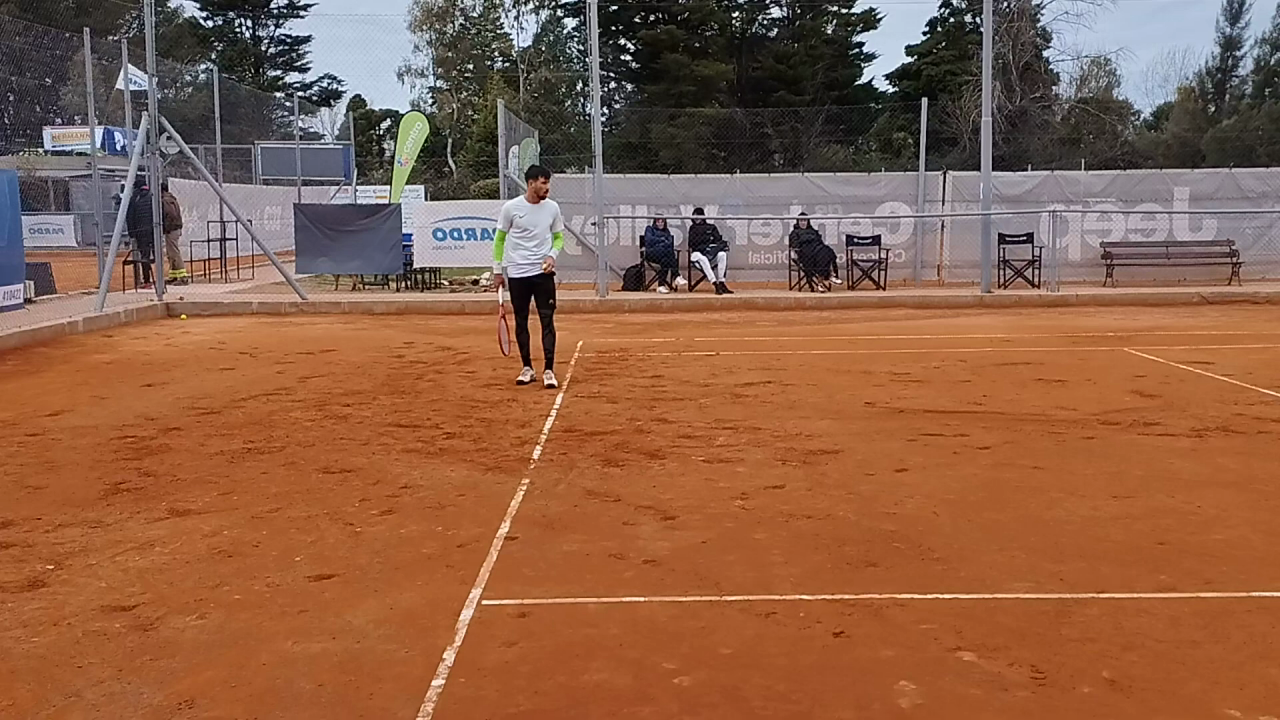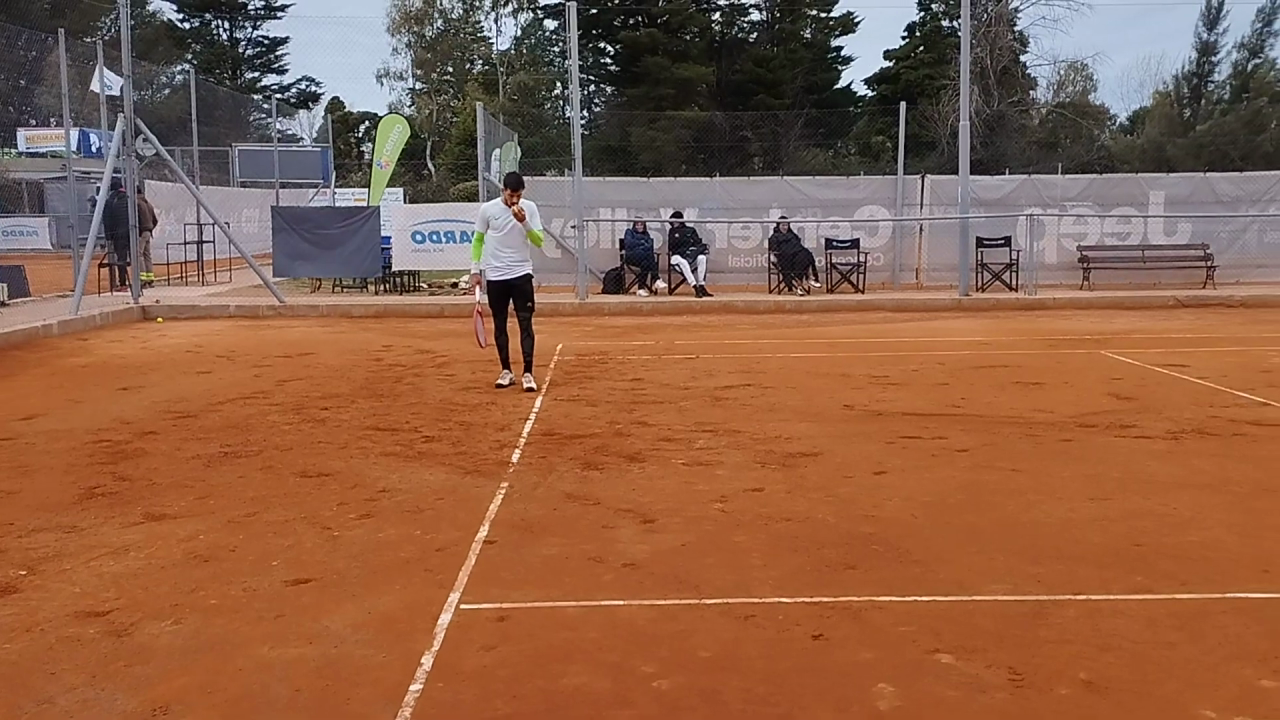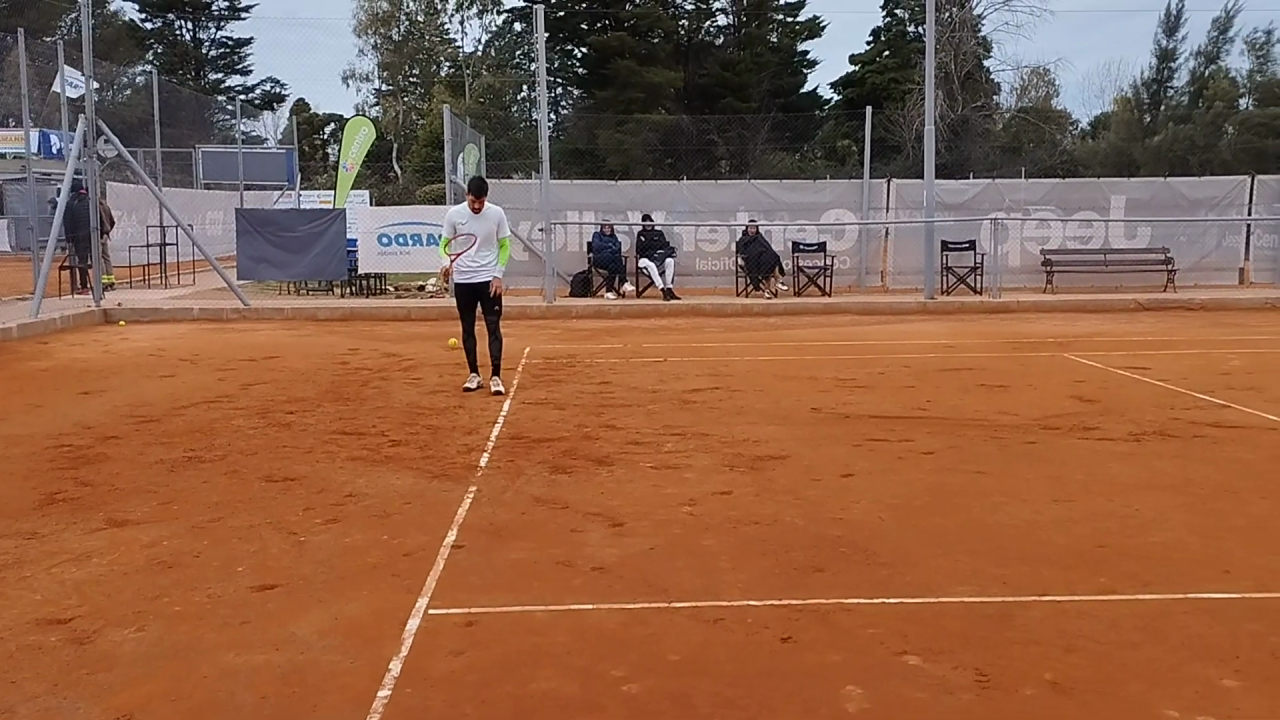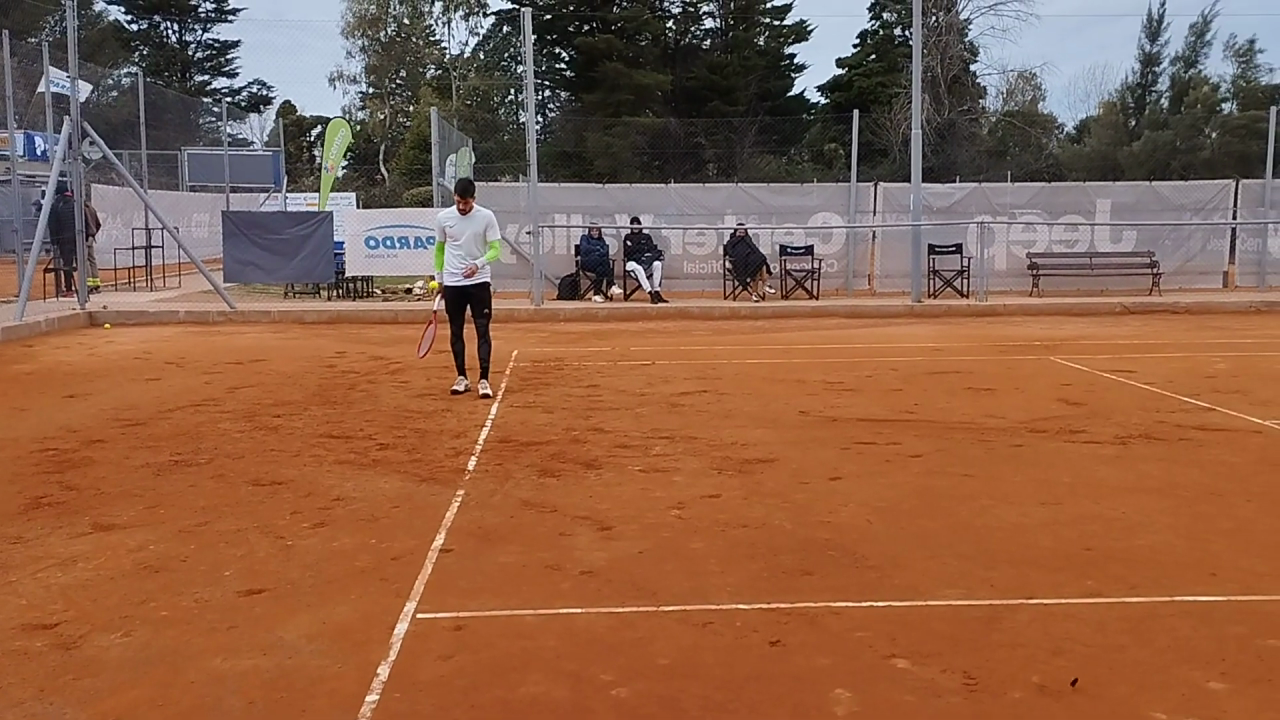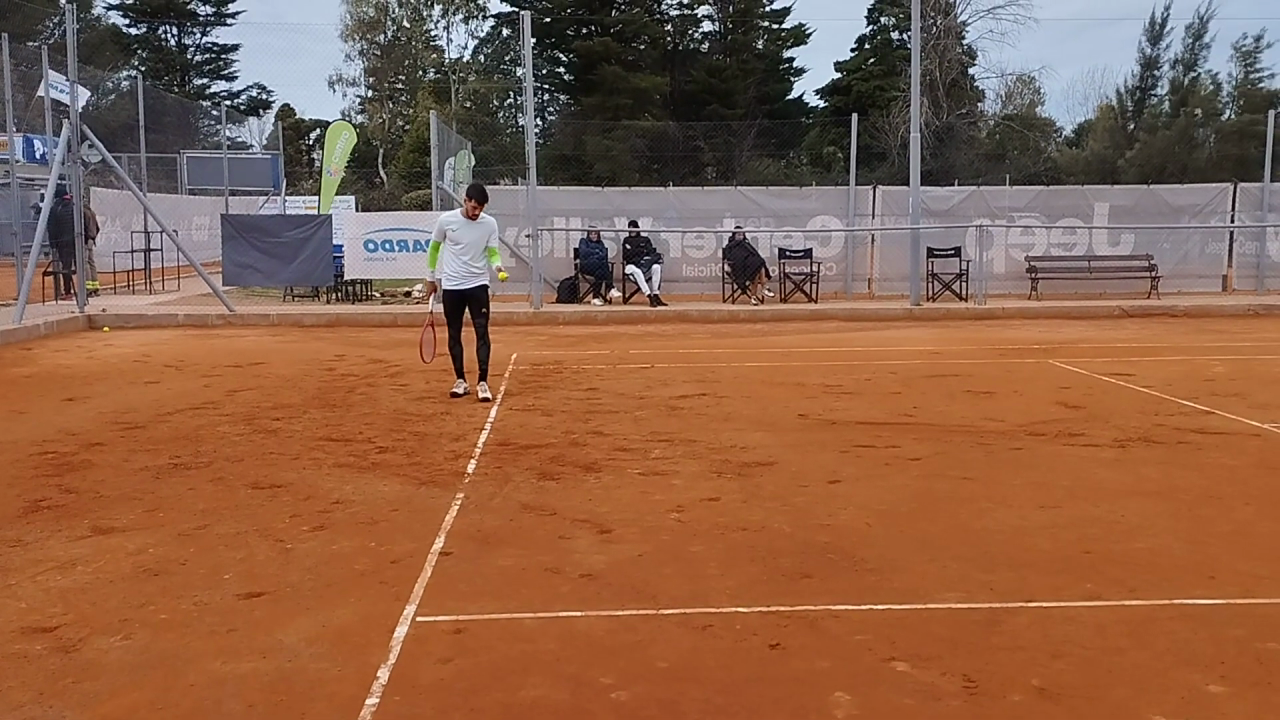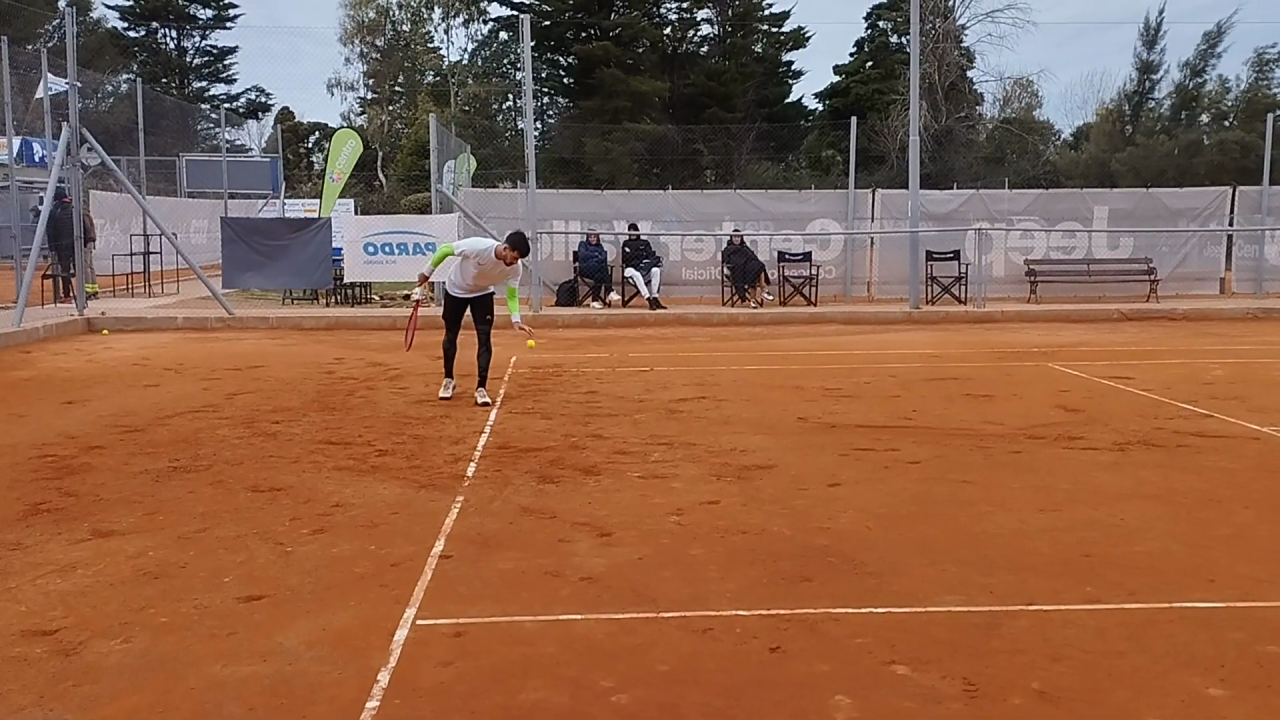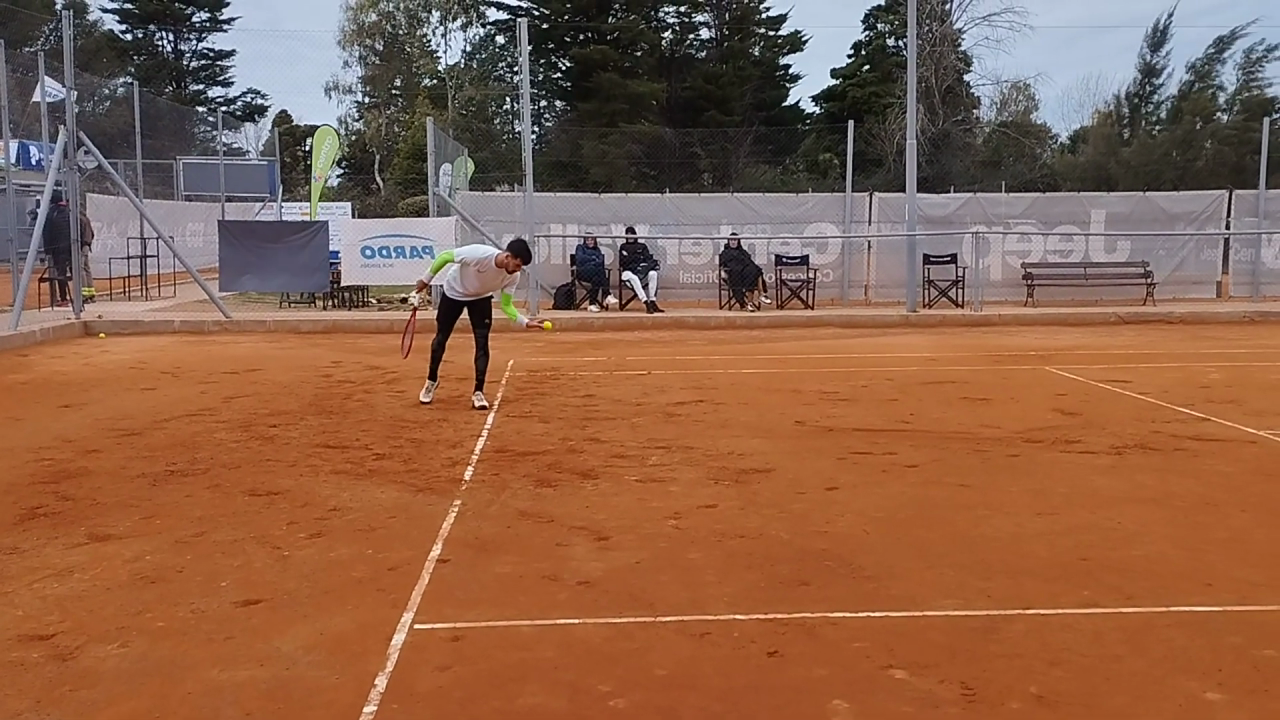
dt=0.7s
person 1, frame 1
left shoulder: (552, 208)
right shoulder: (511, 207)
left elbow: (559, 237)
right elbow: (500, 239)
left wrist: (552, 255)
right wrist: (497, 270)
left hip: (543, 273)
right hip: (517, 273)
left knee: (547, 320)
right knee: (521, 321)
left ankle: (549, 370)
right ankle: (527, 368)
person 1, frame 2
left shoulder: (529, 208)
right shoulder: (487, 209)
left elbow: (539, 241)
right elbow: (478, 240)
left wrist: (524, 222)
right wrist: (475, 270)
left hip: (521, 274)
right hip: (495, 276)
left knee: (525, 323)
right knee: (499, 324)
left ankle: (527, 373)
right ankle: (506, 371)
person 1, frame 3
left shoulder: (497, 213)
right shoulder: (454, 214)
left elbow: (504, 246)
right elbow: (445, 244)
left wrist: (498, 275)
right wrist: (447, 262)
left hip: (489, 280)
right hip: (463, 280)
left knee: (493, 327)
right knee: (467, 328)
left ankle: (495, 376)
right ankle: (474, 374)
person 1, frame 4
left shoulder: (487, 217)
right shoulder: (443, 218)
left elbow: (494, 250)
right elbow: (439, 248)
left wrist: (478, 265)
right wrist: (439, 278)
left hip: (479, 282)
right hip: (452, 283)
left knee: (482, 330)
right knee: (456, 331)
left ankle: (484, 379)
right ankle: (462, 377)
person 1, frame 5
left shoulder: (490, 224)
right shoulder: (446, 220)
left elbow: (493, 254)
right elbow: (434, 247)
left wrist: (498, 267)
right wrist: (431, 277)
left hip: (477, 285)
right hip: (451, 286)
left knee: (482, 332)
right knee: (454, 334)
left ankle: (482, 382)
right ankle: (461, 380)
person 1, frame 6
left shoulder: (515, 268)
right shoulder: (477, 246)
left elbow: (512, 296)
right elbow: (445, 249)
left wrist: (516, 320)
right wrist: (427, 273)
left hip: (483, 294)
right hip: (455, 290)
left knee: (484, 338)
right knee: (451, 336)
left ankle: (481, 388)
right ankle: (449, 379)
person 1, frame 7
left shoulder: (513, 276)
right shoulder: (477, 253)
left elbow: (506, 305)
right elbow: (444, 256)
left wrist: (525, 322)
right wrist: (426, 280)
left hip: (481, 298)
right hip: (453, 292)
left knee: (482, 341)
right knee: (441, 337)
left ankle: (478, 392)
right ankle: (431, 381)
